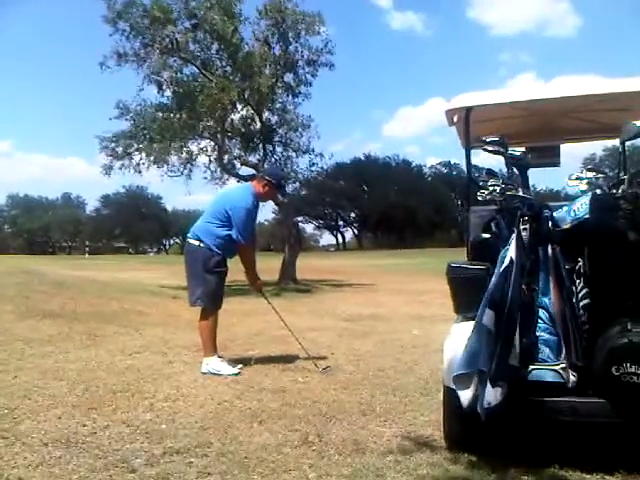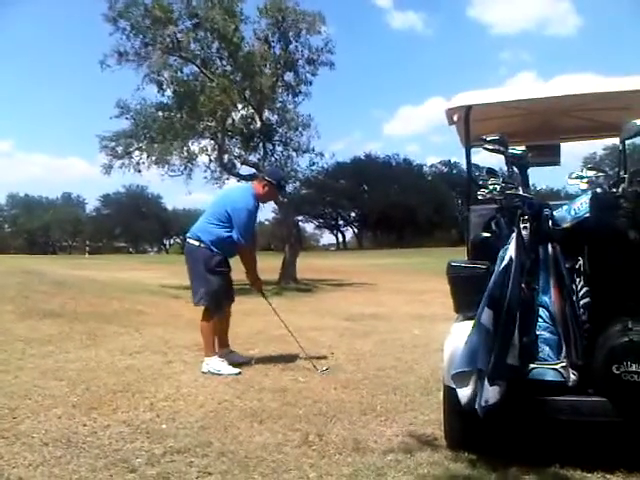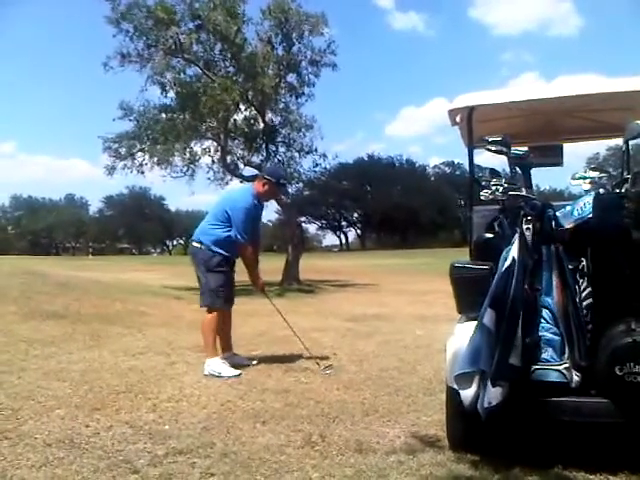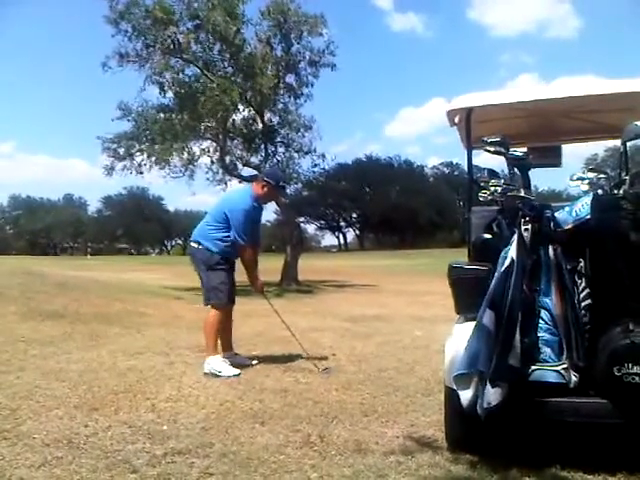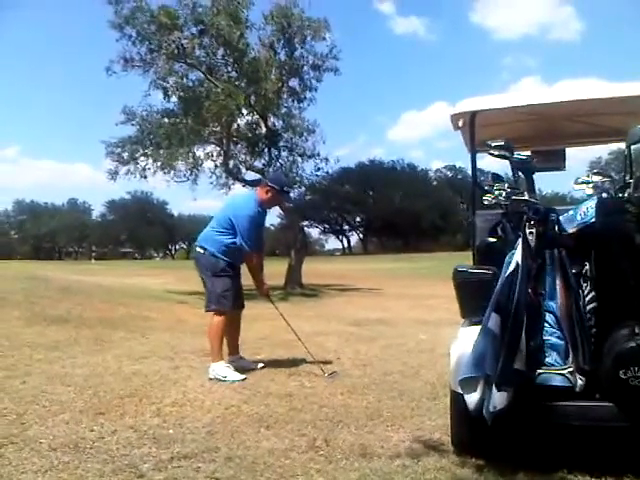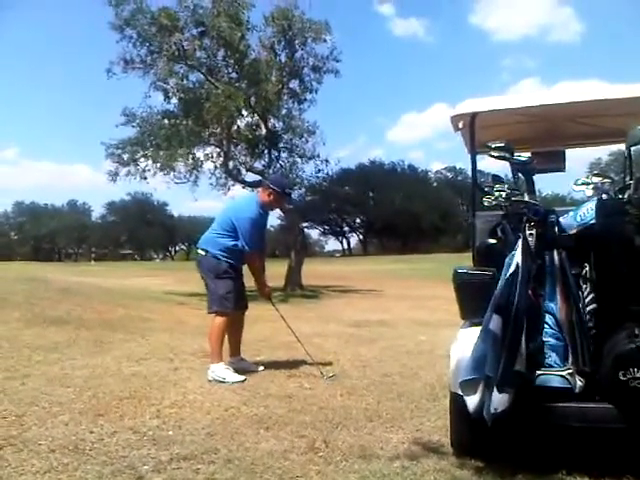
dt=0.5s
person 1, frame 1
left shoulder: (248, 196)
right shoulder: (243, 201)
left elbow: (249, 239)
right elbow: (242, 244)
left wrist: (252, 272)
right wrist: (253, 276)
left hip: (211, 251)
right hip: (204, 250)
left knee: (213, 306)
right knee: (209, 305)
left ankle: (213, 356)
right ankle: (209, 360)
person 1, frame 2
left shoulder: (248, 196)
right shoulder: (244, 202)
left elbow: (249, 240)
right elbow: (243, 245)
left wrist: (253, 272)
right wrist: (253, 276)
left hip: (213, 251)
right hip: (203, 249)
left knee: (225, 302)
right knee: (212, 305)
left ankle: (224, 351)
right ankle: (210, 359)
person 1, frame 3
left shoulder: (255, 201)
right shoulder: (243, 201)
left elbow: (254, 239)
right elbow: (243, 244)
left wrist: (256, 271)
right wrist: (255, 276)
left hip: (221, 253)
right hip: (208, 251)
left knee: (225, 305)
right knee: (215, 306)
left ankle: (227, 354)
right ankle: (212, 361)
person 1, frame 4
left shoulder: (254, 203)
right shoulder: (243, 203)
left elbow: (253, 242)
right elbow: (243, 246)
left wrist: (255, 273)
right wrist: (254, 278)
left hip: (221, 253)
right hip: (207, 250)
left knee: (226, 304)
right knee: (218, 303)
left ankle: (228, 354)
right ankle: (212, 359)
person 1, frame 5
left shoulder: (258, 206)
right shoulder: (247, 209)
left elbow: (257, 247)
right elbow: (248, 252)
left wrist: (261, 277)
right wrist: (260, 283)
left hip: (225, 258)
right hip: (212, 256)
left knee: (235, 309)
right knee: (222, 309)
left ankle: (234, 357)
right ankle: (217, 365)
person 1, frame 6
left shoulder: (259, 208)
right shoulder: (249, 211)
left elbow: (259, 248)
right elbow: (250, 254)
left wrist: (262, 279)
right wrist: (261, 284)
left hip: (228, 260)
right hip: (215, 258)
left knee: (238, 310)
right knee: (223, 310)
left ankle: (235, 359)
right ankle: (216, 366)
